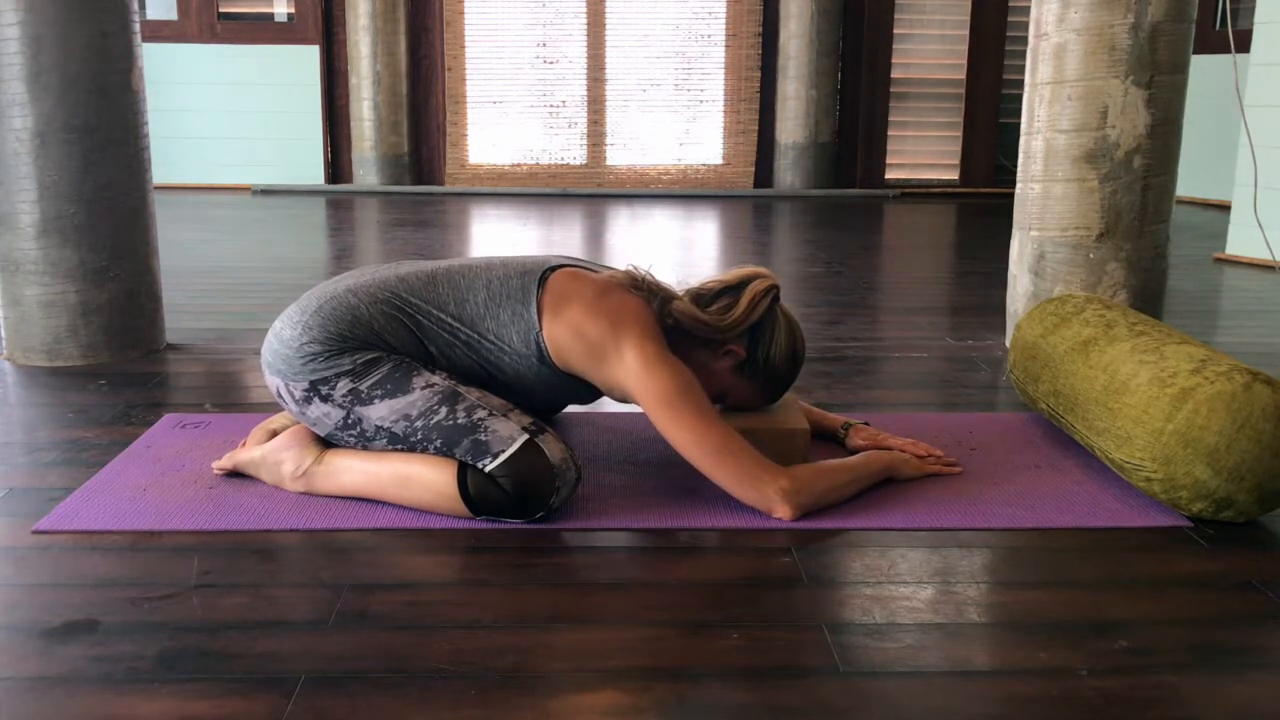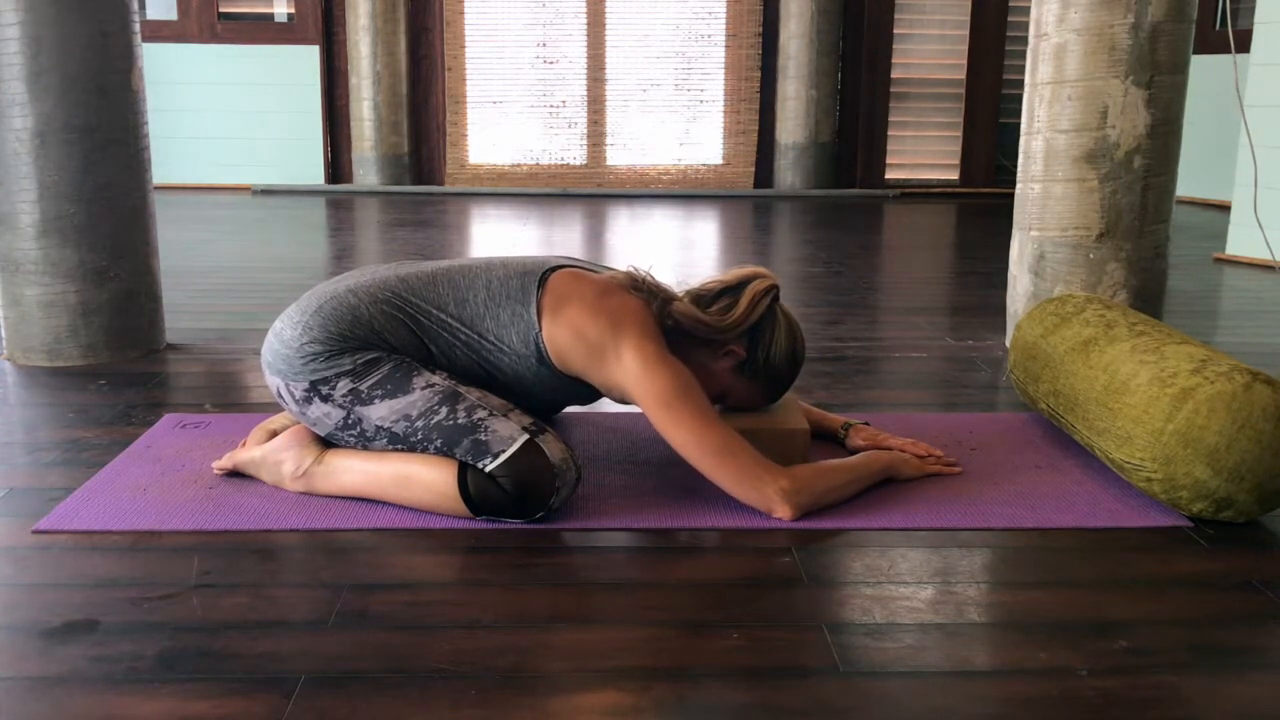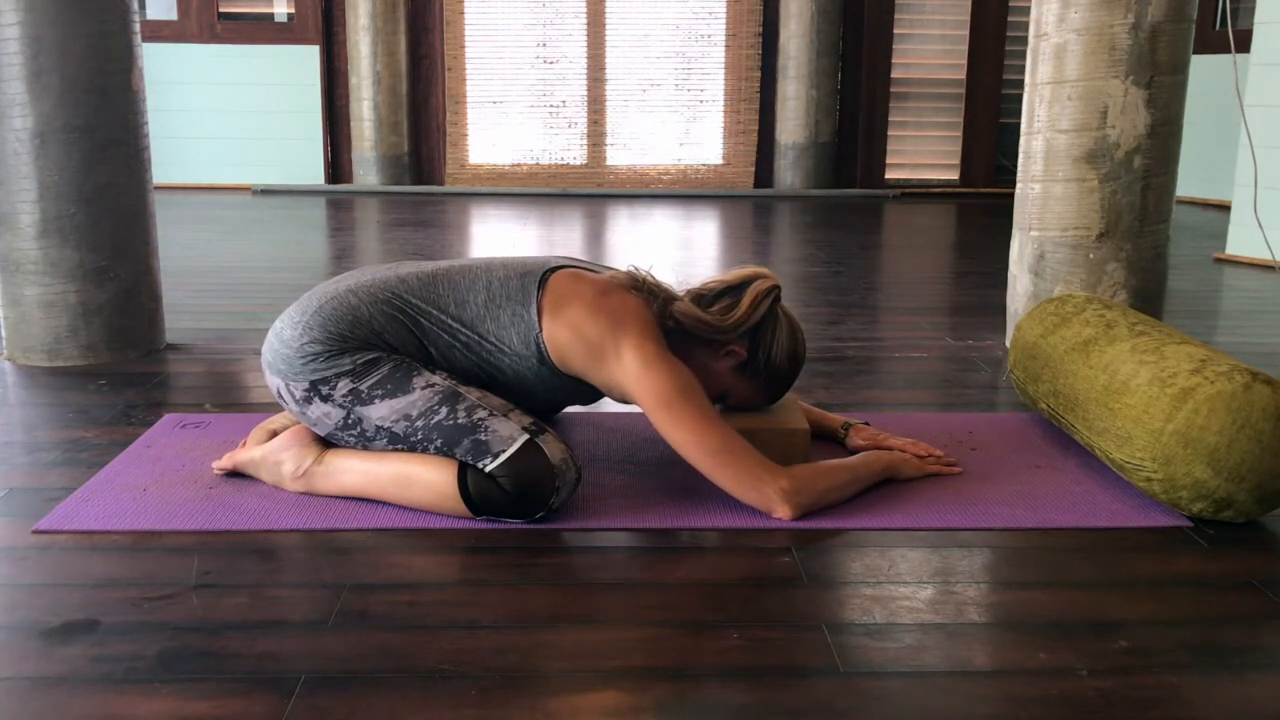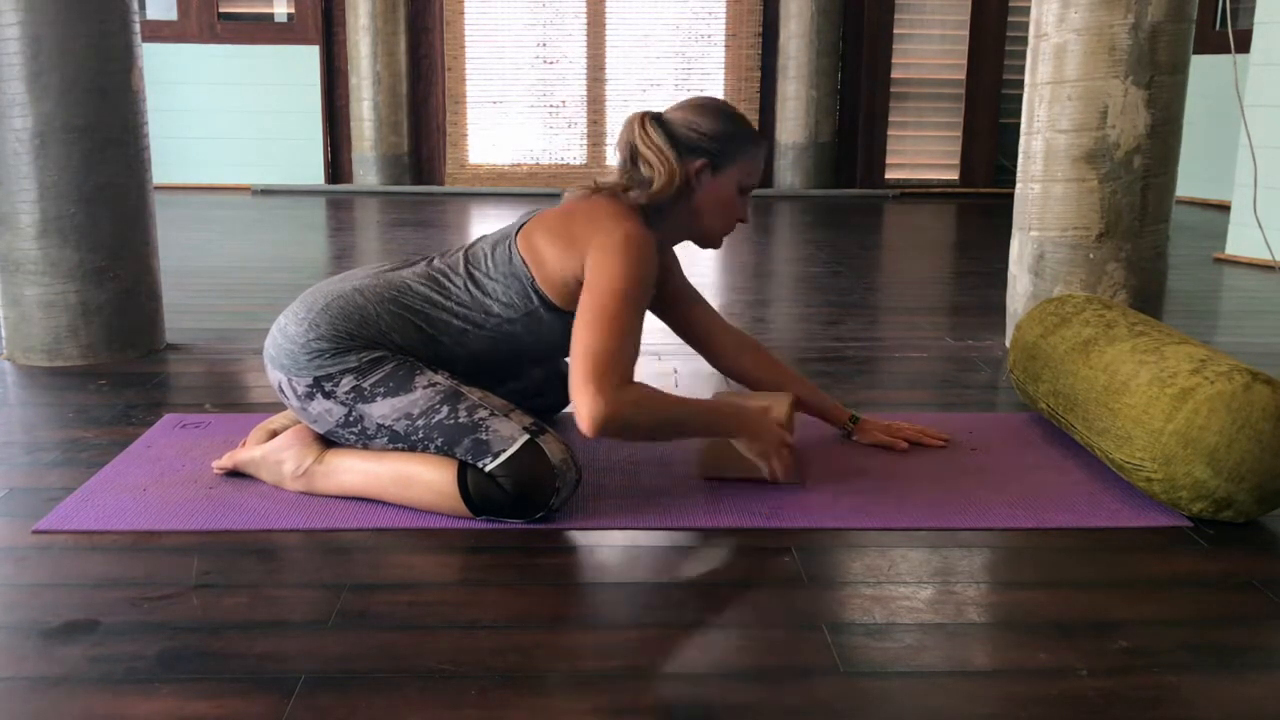
dt=0.5s
person 1, frame 1
left shoulder: (651, 309)
right shoulder: (644, 352)
left elbow: (758, 397)
right elbow: (781, 496)
left wrist: (845, 427)
right wrist: (883, 464)
left hip: (357, 311)
right hip: (321, 349)
left knee: (531, 410)
right knee: (535, 476)
left ankle: (327, 419)
right ankle: (307, 461)
person 1, frame 2
left shoulder: (649, 310)
right shoulder: (642, 354)
left elbow: (752, 395)
right elbow: (780, 496)
left wrist: (846, 429)
right wrist: (883, 465)
left hip: (360, 307)
right hip: (323, 349)
left knee: (529, 411)
right knee: (534, 477)
left ankle: (325, 421)
right ankle: (306, 462)
person 1, frame 3
left shoulder: (653, 310)
right shoulder: (643, 353)
left elbow: (748, 400)
right elbow: (780, 497)
left wrist: (846, 428)
right wrist: (883, 466)
left hip: (359, 311)
right hip: (321, 348)
left knee: (533, 411)
right knee: (535, 476)
left ankle: (322, 421)
right ankle: (307, 463)
person 1, frame 4
left shoulder: (634, 223)
right shoulder: (624, 240)
left elbow: (725, 344)
right elbow: (601, 408)
left wrist: (848, 421)
right wrist: (736, 421)
left hip: (364, 315)
right hip: (324, 345)
left knee: (544, 392)
right knee: (536, 477)
left ankle: (324, 417)
right ankle: (304, 462)
